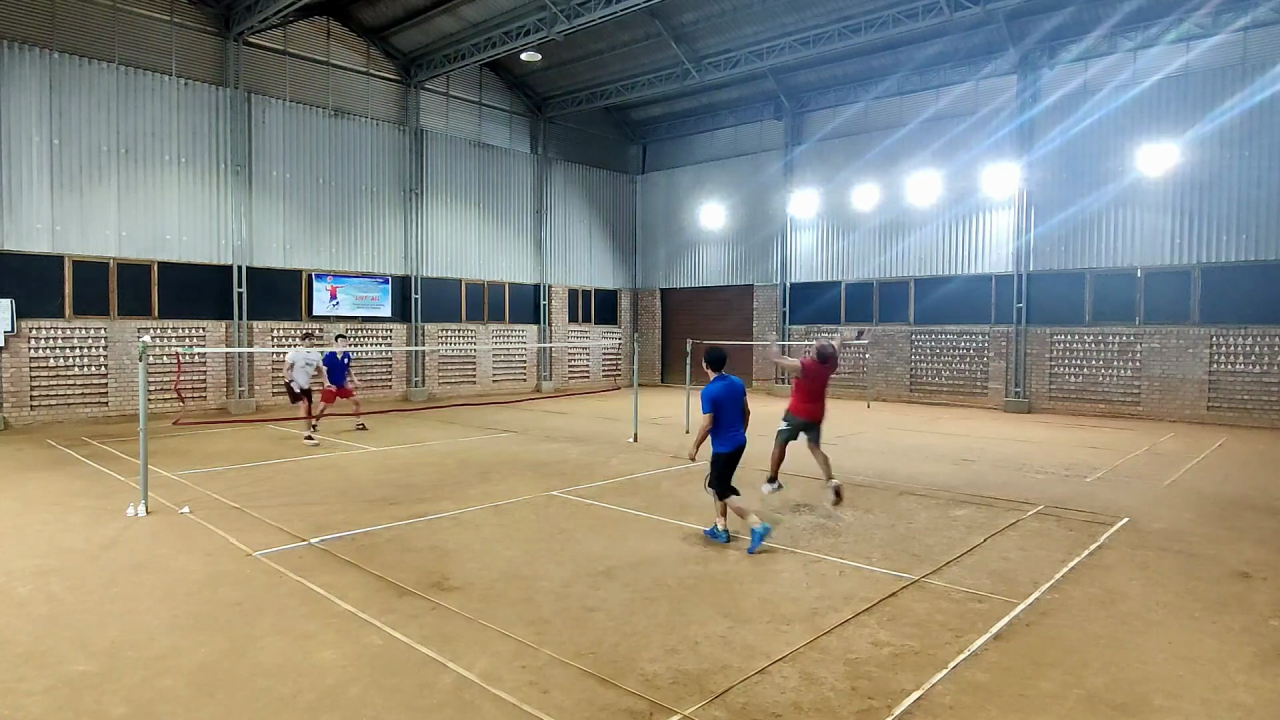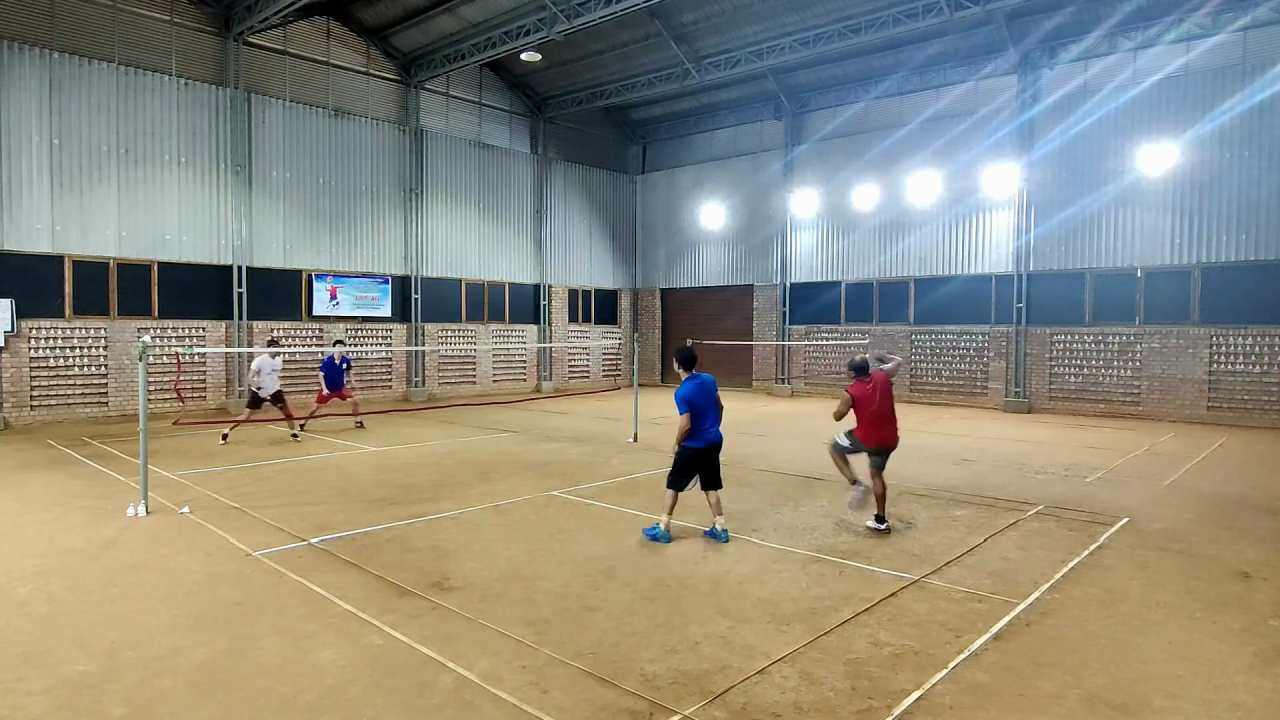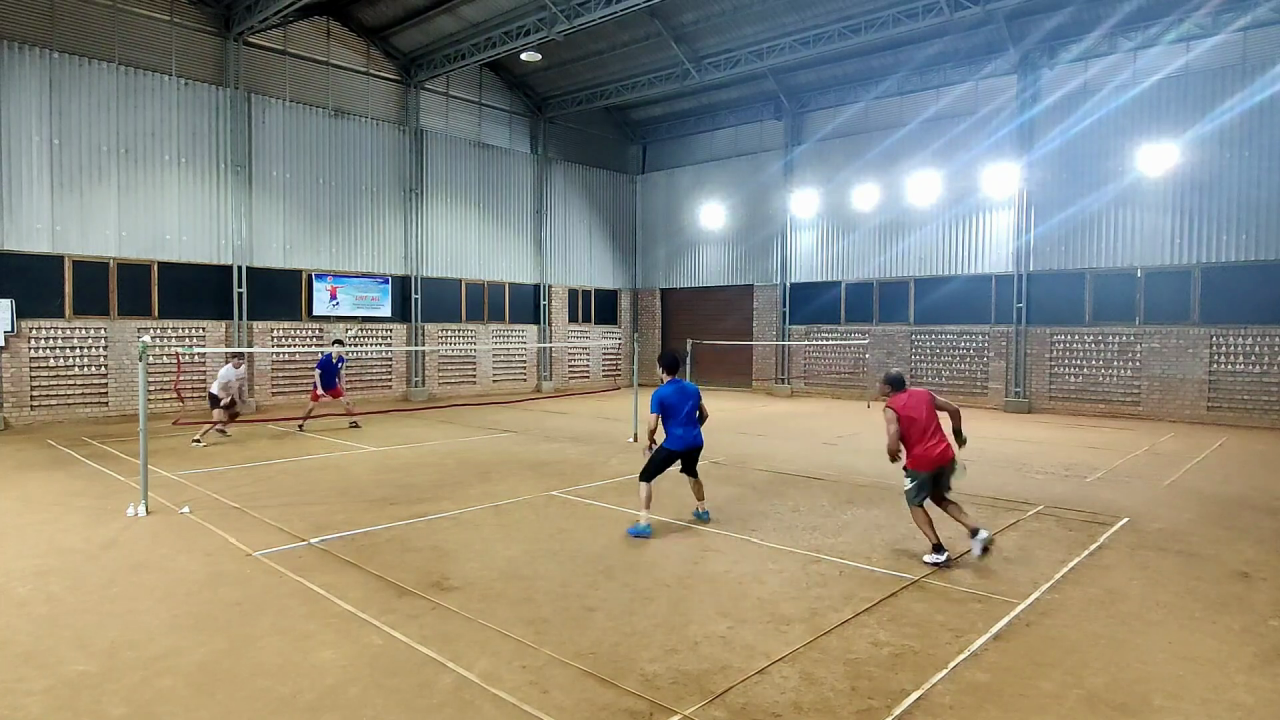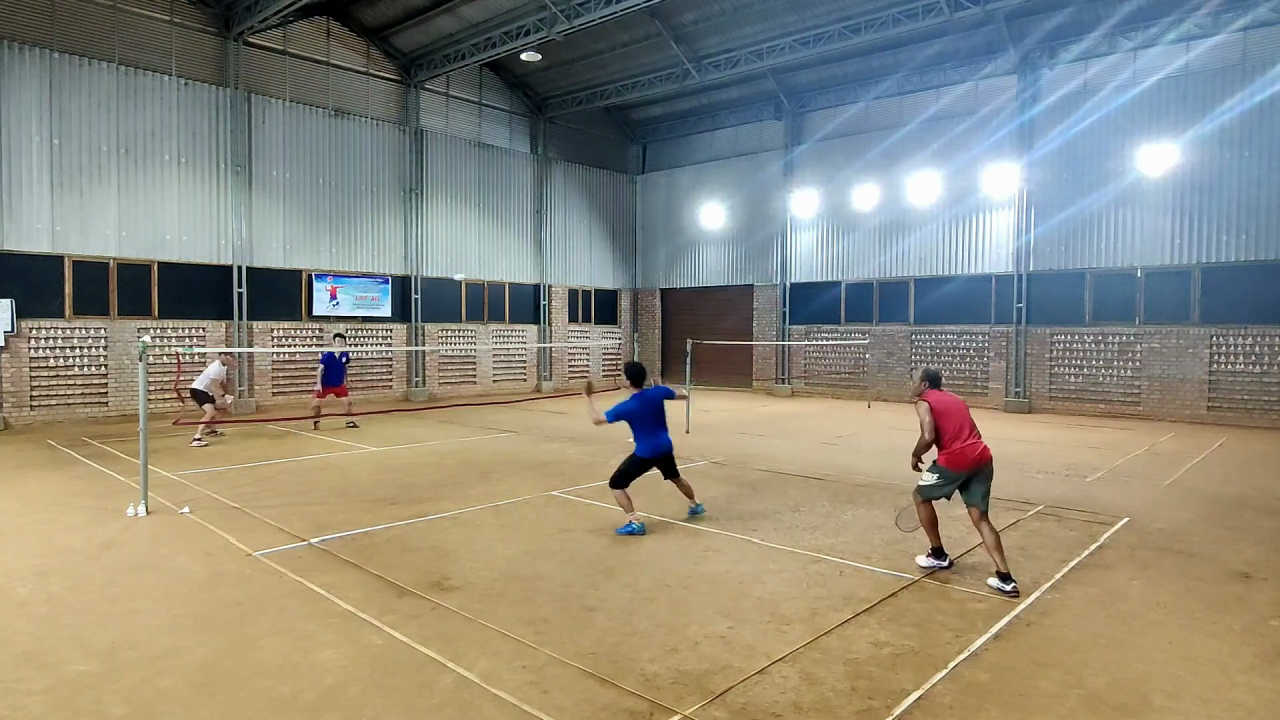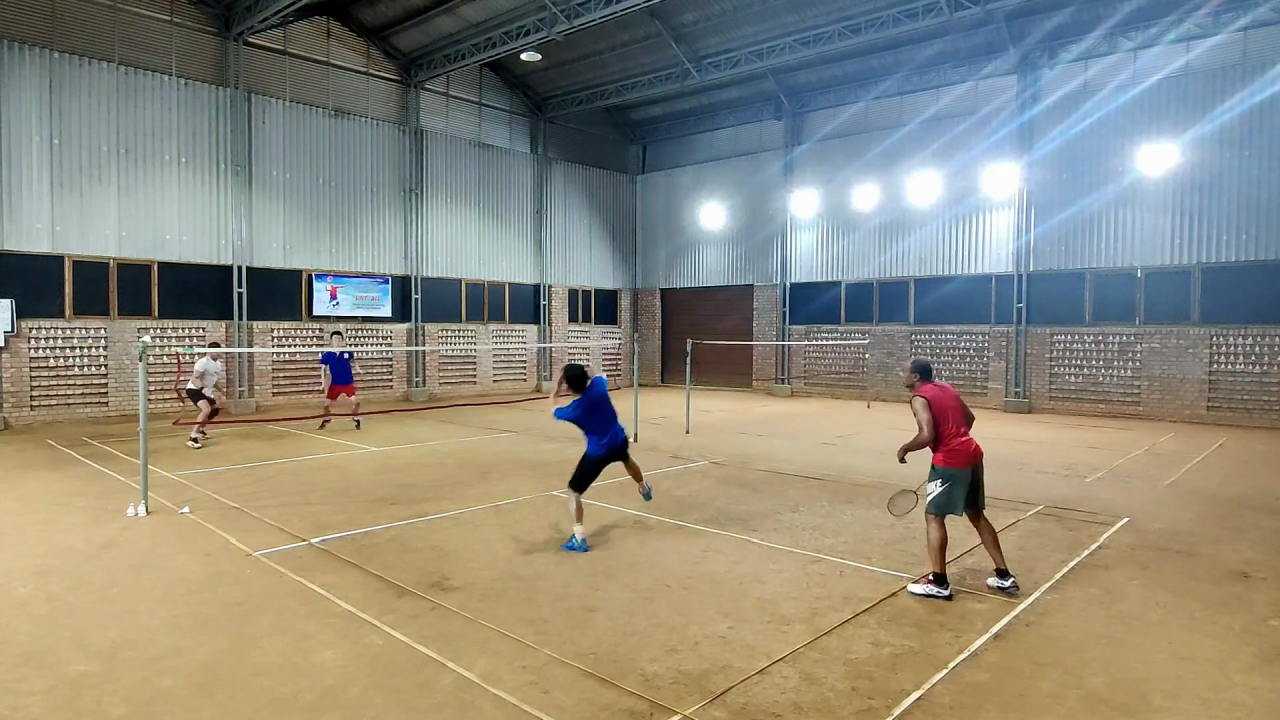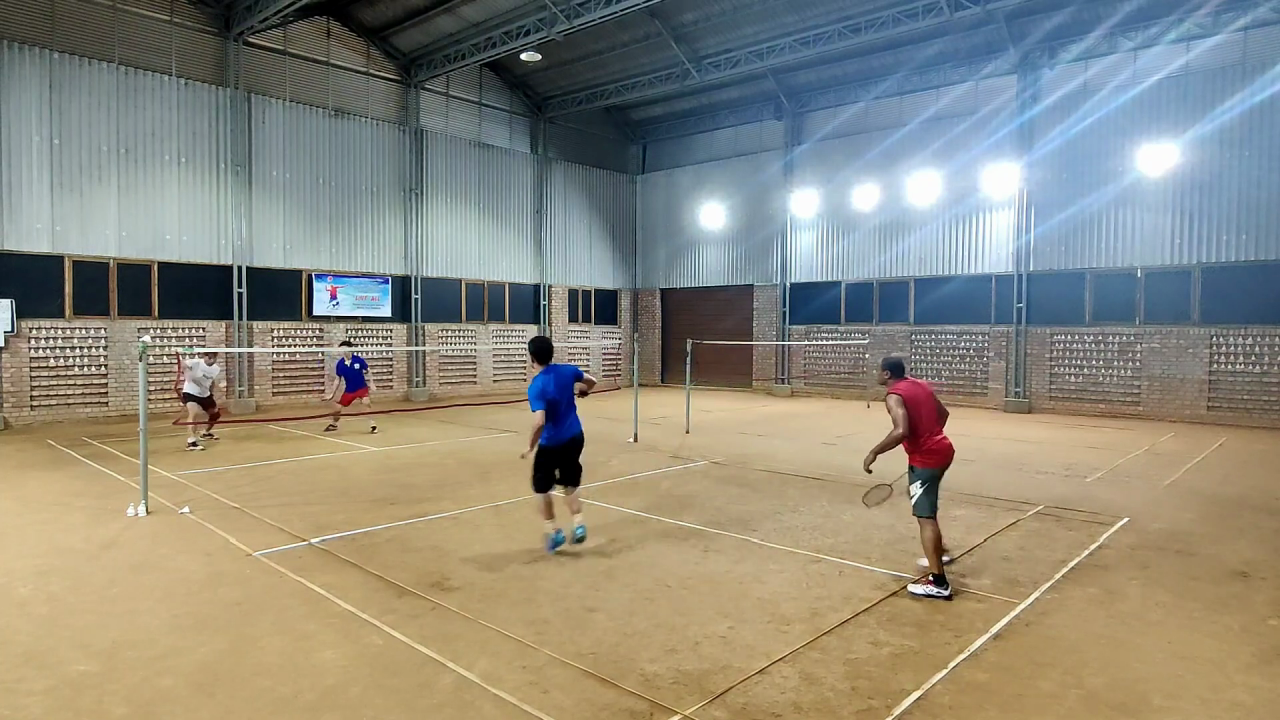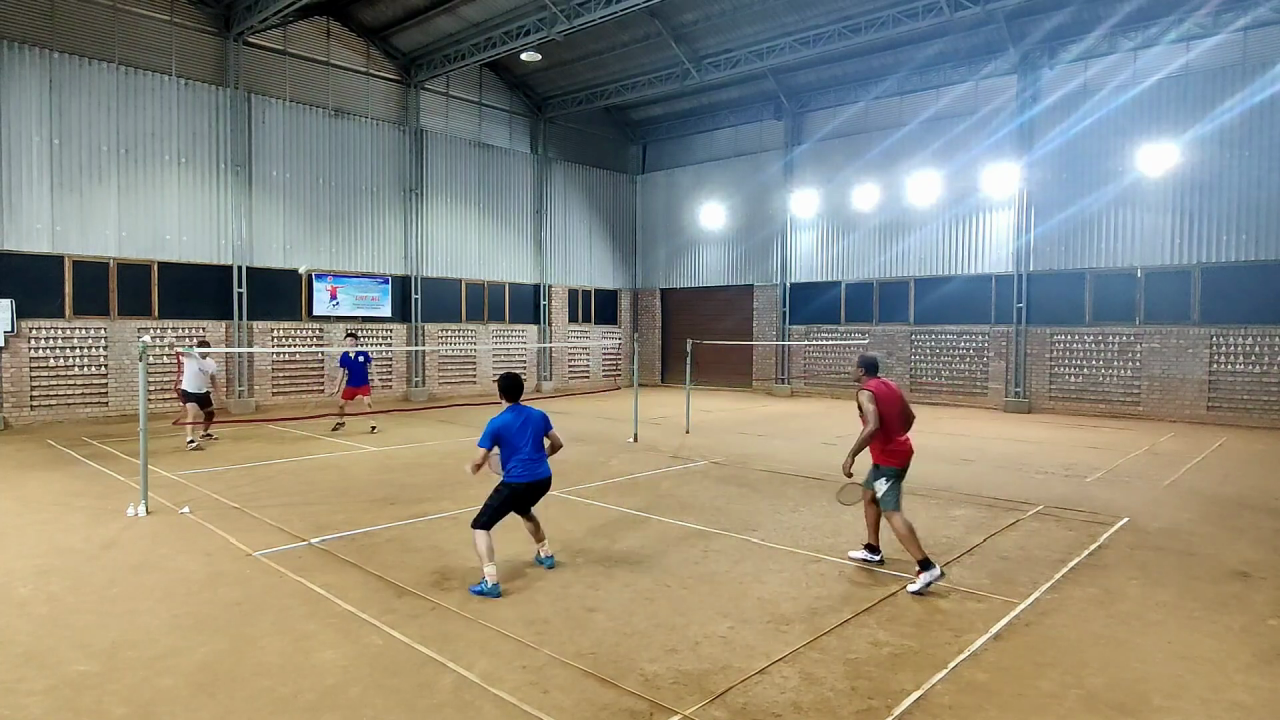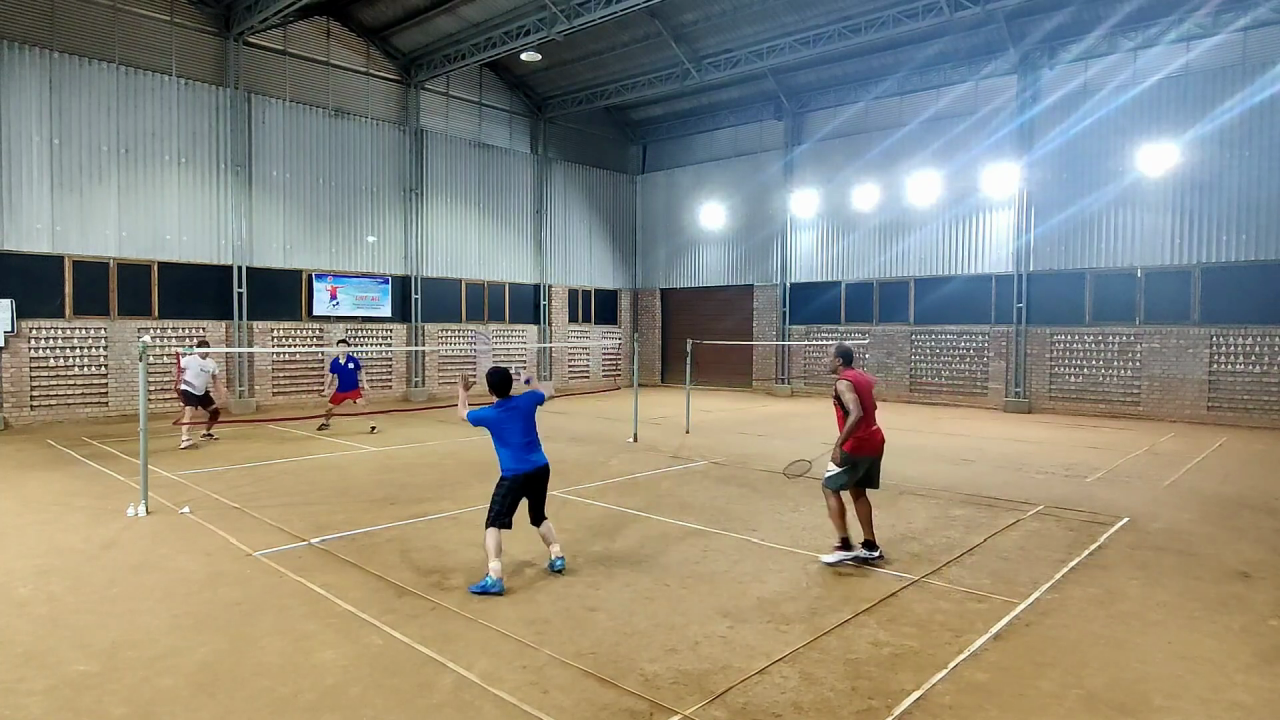
dt=0.3s
person 1, frame 1
left shoulder: (802, 365)
right shoulder: (830, 364)
left elbow: (775, 358)
right elbow: (836, 346)
left wrist: (773, 343)
left hip: (796, 413)
right hip: (816, 414)
left knee: (780, 443)
right knee: (815, 448)
left ankle: (773, 481)
right ankle: (831, 482)
person 1, frame 2
left shoulder: (851, 392)
right shoulder: (881, 375)
left elbow: (838, 416)
right elbow: (897, 361)
left wrist: (838, 409)
right wrist: (883, 356)
left hip: (867, 437)
right hip: (890, 439)
left knee: (835, 449)
right knee: (876, 474)
left ankle: (855, 484)
right ankle: (881, 520)
person 1, frame 3
left shoulder: (891, 408)
right shoulder: (924, 394)
left elbow: (894, 441)
right elbow: (954, 410)
left wrist: (892, 454)
right wrist: (958, 434)
left hip: (920, 461)
right hip: (945, 455)
left knee: (915, 506)
right knee: (940, 498)
left ankle: (938, 551)
right ankle: (977, 532)
person 1, frame 4
left shoulder: (924, 402)
right shoulder: (955, 399)
left elbow: (928, 437)
left wrist: (915, 455)
left hip: (954, 461)
right hip: (982, 458)
left knee: (921, 497)
right knee: (980, 519)
left ankle: (938, 555)
right ankle: (1006, 579)
person 1, frame 5
left shoulder: (920, 398)
right shoulder: (947, 389)
left elbow: (926, 436)
right elbow: (970, 418)
left wrist: (904, 449)
left hip: (949, 462)
right hip: (972, 454)
left knee: (934, 517)
right knee: (975, 516)
left ankle: (938, 582)
right ankle: (1005, 576)
person 1, frame 6
left shoulder: (894, 395)
right shoulder: (921, 385)
left elbow: (901, 431)
right elbow: (943, 413)
left wrist: (874, 453)
left hip: (925, 458)
right hip: (943, 450)
left knee: (925, 517)
right knee: (926, 508)
left ankle: (939, 583)
right ankle: (938, 553)
person 1, frame 7
left shoulder: (865, 392)
right shoulder: (890, 386)
left elbow: (872, 426)
right elbow: (910, 417)
left wrist: (851, 455)
left hip: (887, 457)
right hip: (902, 450)
left knee: (892, 512)
right knee: (869, 494)
left ankle: (927, 567)
right ankle: (872, 550)
person 1, frame 8
left shoulder: (844, 382)
right shoulder: (863, 377)
left elbow: (856, 414)
left wrist: (838, 445)
left hip: (857, 446)
right hip: (875, 442)
left knee: (830, 488)
right knee: (858, 492)
left ankle: (845, 546)
right ankle: (870, 547)
person 2, frame 1
left shoulder: (709, 392)
right shoulder: (737, 383)
left elbow: (707, 425)
right elbow: (746, 412)
left wrist: (695, 447)
left hip: (723, 448)
right hip: (738, 443)
left knee: (725, 492)
right knee: (715, 484)
left ankle: (757, 526)
right ankle: (720, 528)
person 2, frame 2
left shoulder: (682, 392)
right shoulder: (709, 380)
left elbow: (685, 425)
right elbow: (720, 407)
left wrist: (677, 444)
left hip: (694, 445)
right hip: (714, 440)
left knee: (674, 484)
right knee: (711, 485)
left ankle: (663, 528)
right ankle: (720, 528)
person 2, frame 3
left shoulder: (659, 394)
right shoulder: (692, 388)
left elbow: (652, 426)
right elbow: (705, 415)
left wrist: (650, 441)
left hip: (673, 446)
right hip: (696, 443)
left knee: (645, 478)
right knee: (691, 472)
left ankle: (644, 523)
right ankle: (702, 510)
person 2, frame 4
left shoulder: (625, 407)
right shoulder: (658, 392)
left elbow: (597, 420)
right elbow: (683, 395)
left wrist: (588, 397)
right wrist: (665, 390)
left hip: (644, 454)
right hip: (665, 448)
left knee: (616, 485)
right knee: (675, 477)
left ankle: (635, 523)
right ankle: (695, 505)
person 2, frame 5
left shoulder: (570, 412)
right shoulder: (598, 386)
left elbow: (552, 406)
right elbow: (601, 376)
left wrist: (557, 385)
right wrist: (589, 378)
left hip: (597, 453)
right hip: (620, 442)
left knee: (575, 490)
right knee: (627, 460)
left ankle: (580, 538)
right ankle: (644, 488)
person 2, frame 6
left shoulder: (536, 387)
right shoulder: (567, 371)
left elbow: (539, 422)
right elbow: (592, 382)
left wrist: (530, 446)
right wrist: (583, 391)
left hip: (551, 443)
right hip: (575, 437)
left knee: (541, 489)
right knee: (570, 485)
left ankle: (554, 533)
right ankle: (578, 525)
person 2, frame 7
left shoulder: (496, 424)
right shoulder: (538, 415)
left elbow: (479, 461)
right elbow: (558, 444)
left wrist: (472, 469)
left hip: (515, 483)
right hip: (543, 480)
left knee: (480, 526)
right knee: (524, 510)
left ankle: (491, 580)
right ankle: (546, 554)
person 2, frame 8
left shoulder: (487, 415)
right shoulder: (527, 400)
left elbow: (462, 413)
right elbow: (548, 393)
left wrist: (463, 391)
right wrist: (529, 380)
left hip: (513, 475)
right hip: (541, 469)
left knee: (494, 525)
right knee: (538, 517)
left ankle: (494, 577)
right ankle: (557, 556)
